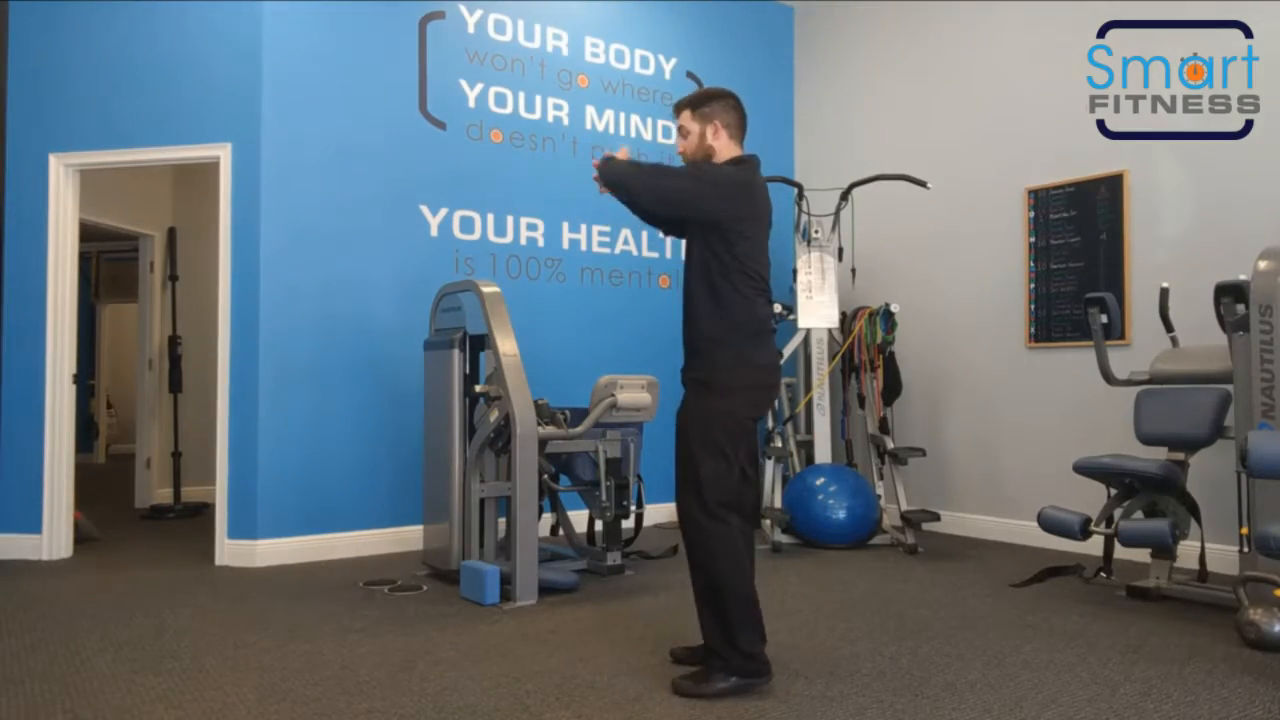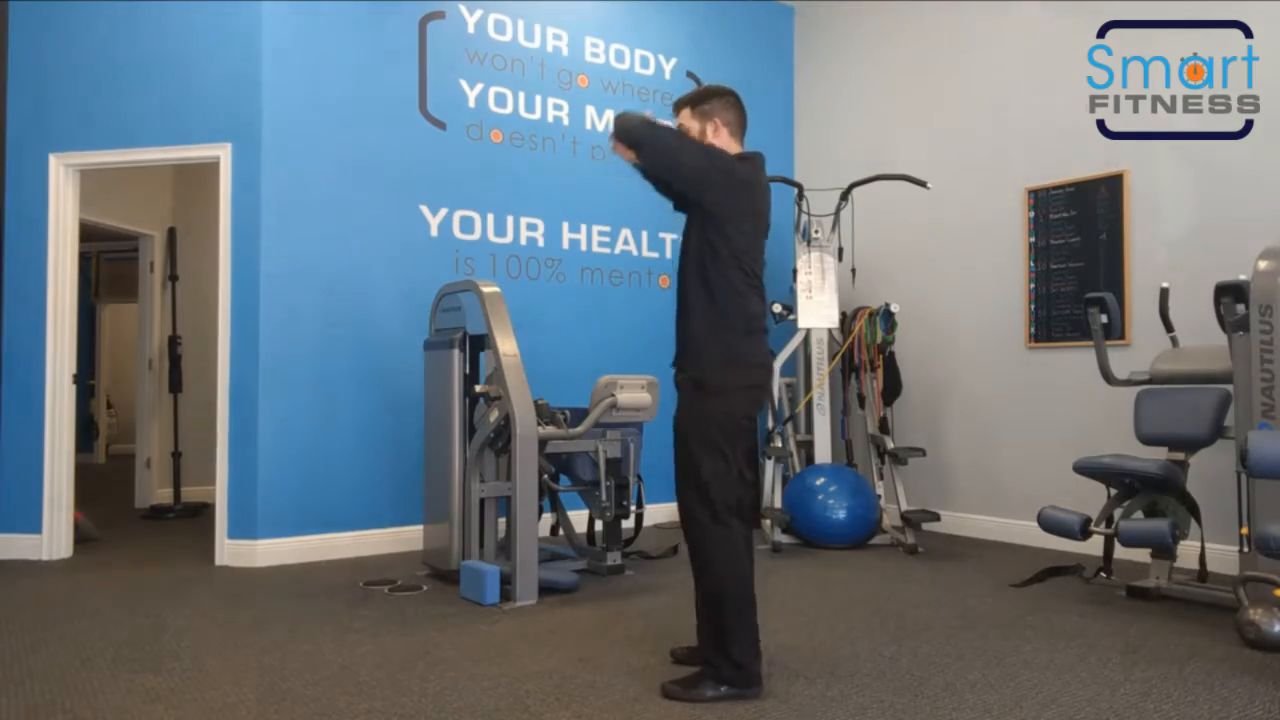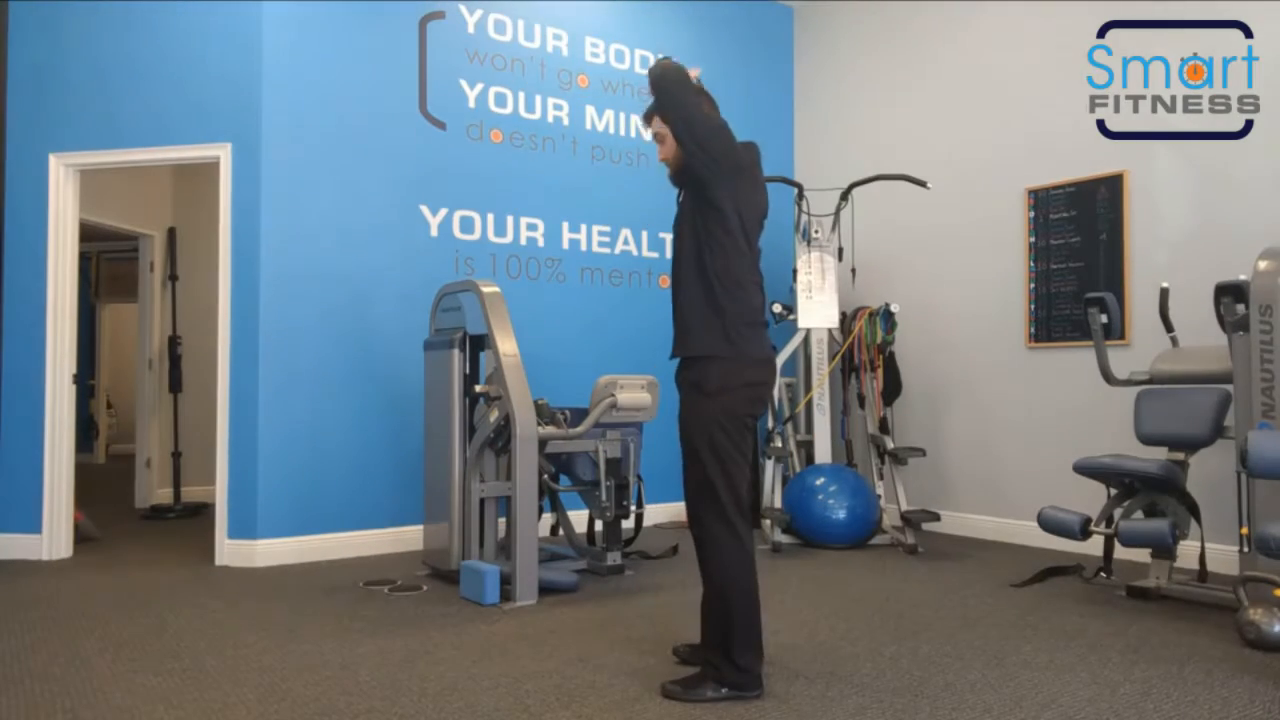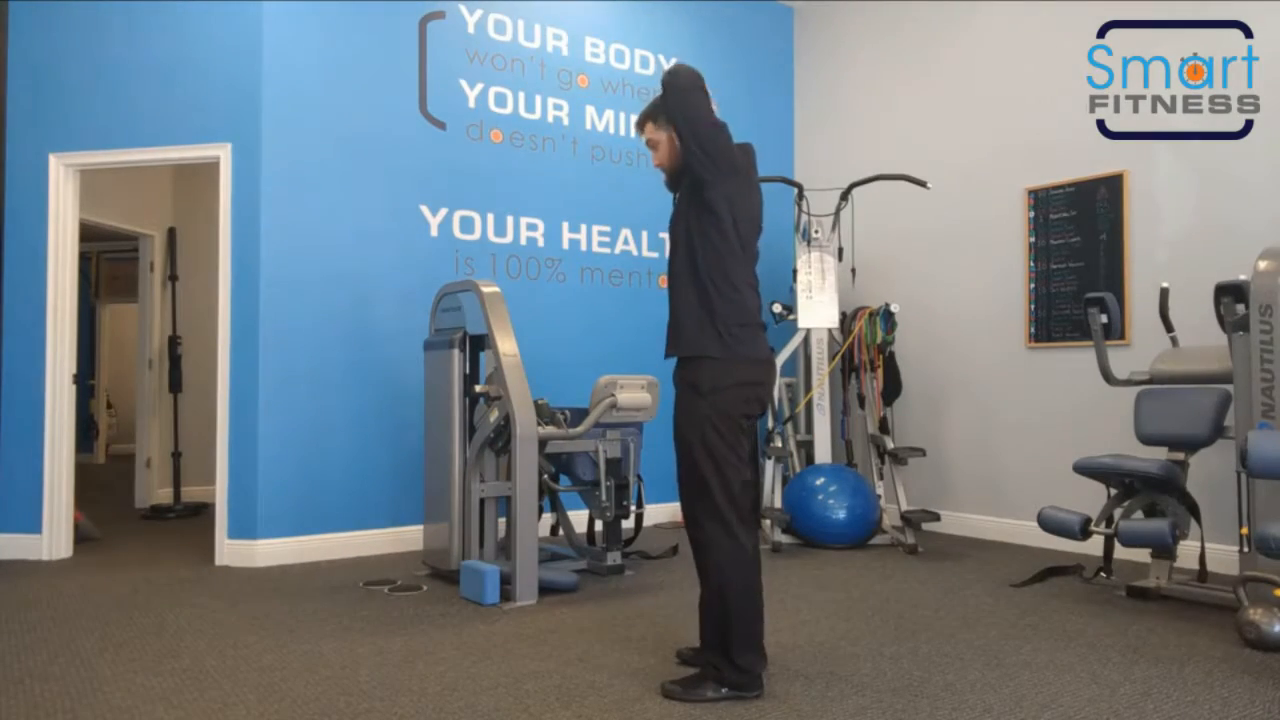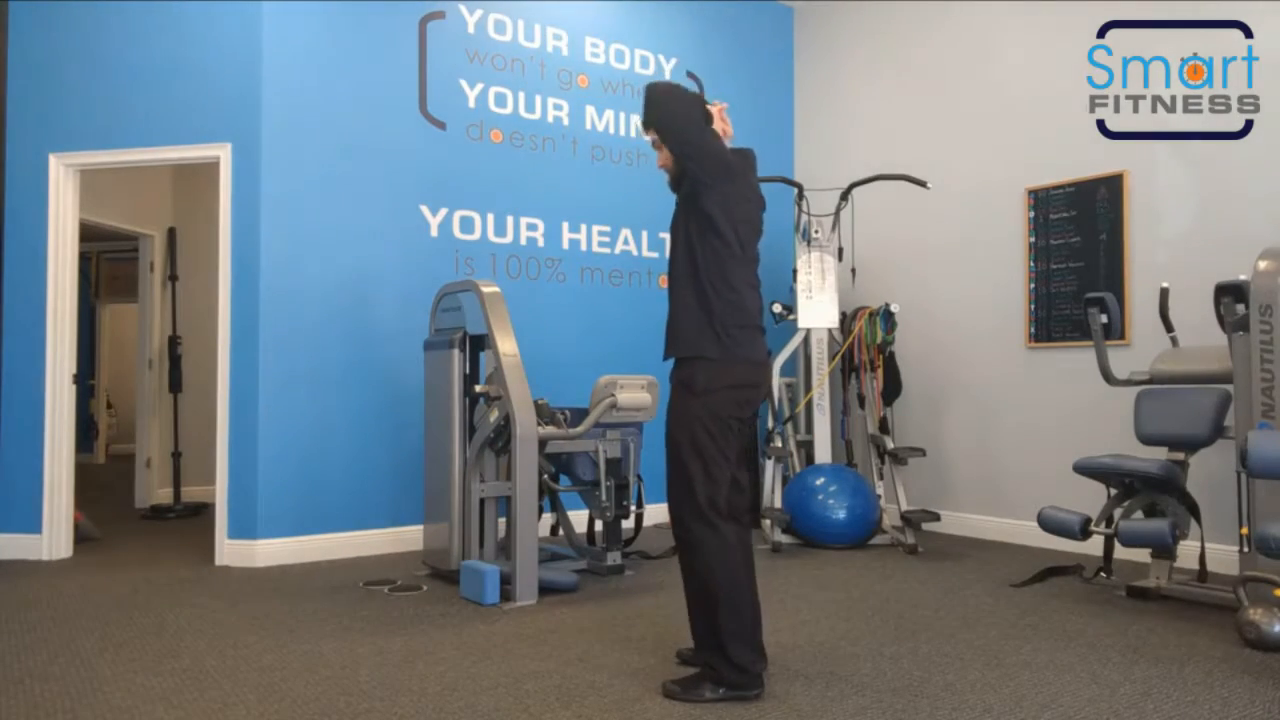
dt=0.3s
person 1, frame 1
left shoulder: (728, 185)
right shoulder: (728, 190)
left elbow: (636, 176)
right elbow: (676, 218)
left wrist: (612, 168)
right wrist: (625, 191)
left hip: (728, 375)
right hip: (736, 370)
left knee: (706, 509)
right knee: (728, 508)
left ankle: (741, 656)
right ankle: (731, 642)
person 1, frame 2
left shoulder: (727, 176)
right shoulder: (732, 182)
left elbow: (639, 134)
right elbow: (681, 183)
left wrist: (628, 132)
right wrist: (640, 154)
left hip: (721, 372)
right hip: (733, 367)
left knee: (712, 514)
right knee: (727, 510)
left ankle: (733, 667)
right ankle: (725, 643)
person 1, frame 3
left shoulder: (723, 164)
right shoulder: (730, 174)
left elbow: (666, 80)
left wrist: (676, 88)
right wrist: (684, 99)
left hip: (722, 368)
right hip: (732, 363)
left knee: (719, 518)
right knee: (723, 513)
left ankle: (735, 670)
right ankle: (727, 644)
person 1, frame 4
left shoulder: (717, 167)
right shoulder: (725, 175)
left elbow: (680, 82)
left wrist: (691, 100)
right wrist: (693, 106)
left hip: (718, 369)
right hip: (735, 364)
left knee: (716, 518)
right knee: (728, 514)
left ankle: (735, 669)
right ankle: (733, 648)
person 1, frame 5
left shoulder: (716, 170)
right shoulder: (731, 179)
left elbow: (657, 101)
right elbow: (683, 138)
left wrist: (704, 118)
right wrist: (708, 122)
left hip: (713, 370)
right hip: (736, 365)
left knee: (702, 516)
right knee: (723, 512)
left ankle: (734, 669)
right ankle: (734, 648)
